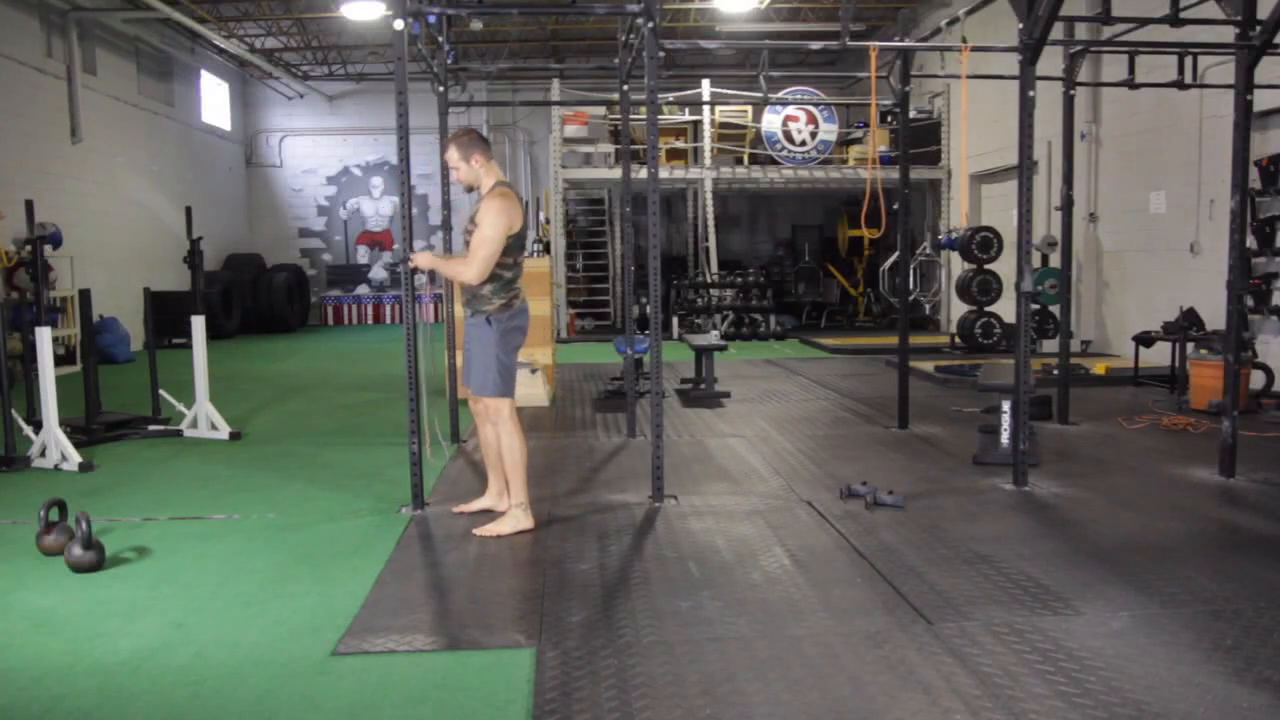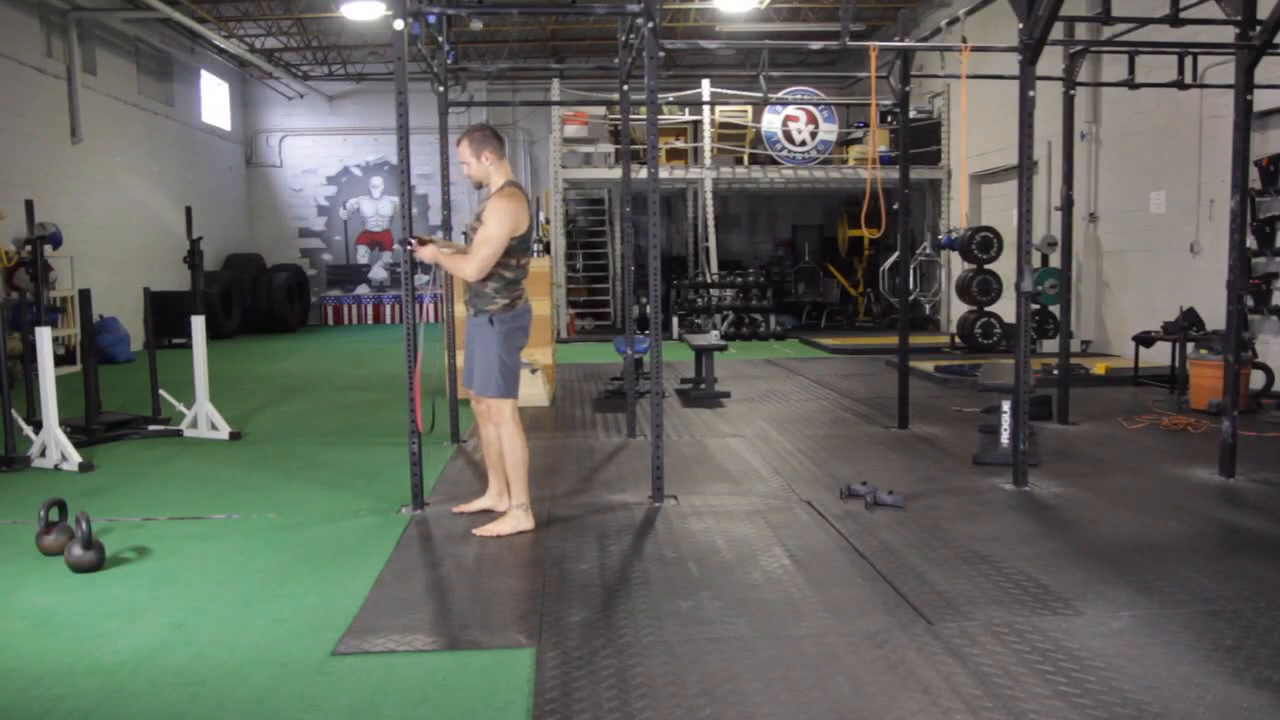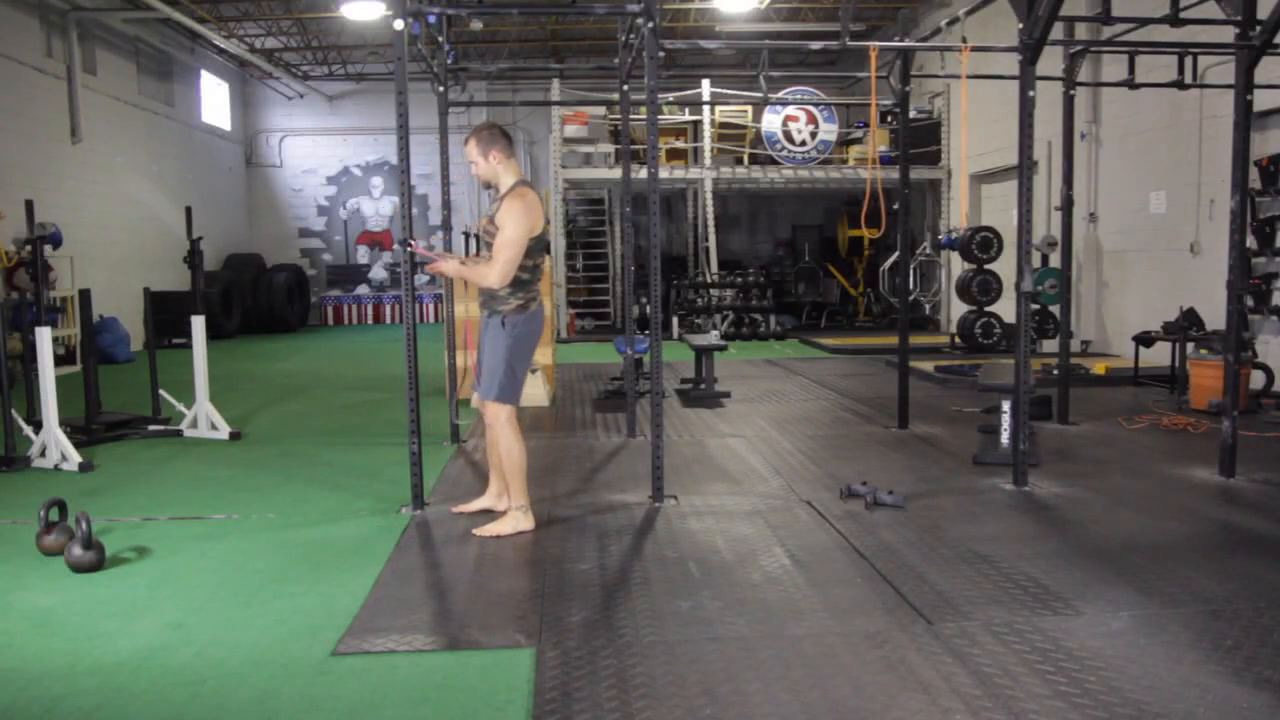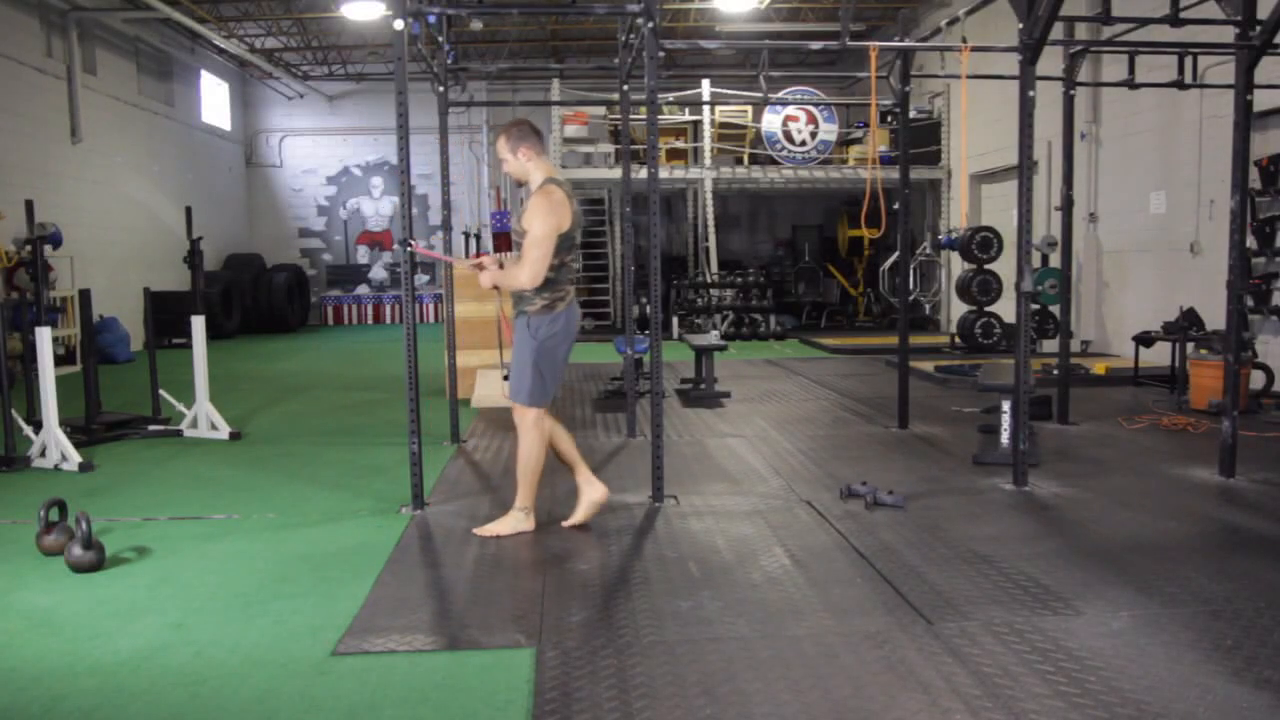
dt=0.4s
person 1, frame 1
left shoulder: (497, 202)
right shoulder: (494, 198)
left elbow: (475, 271)
left wrist: (432, 261)
right wrist: (439, 260)
left hip: (496, 318)
right hip: (485, 316)
left knee: (500, 411)
right knee: (481, 406)
left ankle: (520, 511)
right ankle: (497, 493)
person 1, frame 2
left shoulder: (506, 202)
right shoulder: (501, 198)
left elbow: (473, 269)
left wrist: (437, 256)
right wrist: (440, 247)
left hip: (499, 318)
right hip: (486, 315)
left knee: (502, 412)
right knee: (483, 405)
left ankle: (521, 512)
right ankle: (497, 493)
person 1, frame 3
left shoulder: (520, 203)
right shoulder: (507, 197)
left elbow: (498, 275)
left wrist: (458, 271)
right wrist: (458, 263)
left hip: (513, 318)
right hip: (501, 316)
left knee: (499, 413)
right knee: (489, 407)
left ankle: (520, 512)
right ankle: (497, 492)
person 1, frame 4
left shoulder: (545, 200)
right shoulder: (555, 192)
left elbow: (530, 276)
left wrist: (494, 278)
right wrist: (501, 265)
left hip: (543, 318)
right hip: (547, 315)
left knee: (527, 415)
right knee: (530, 410)
left ankle: (522, 513)
right ankle: (588, 484)
